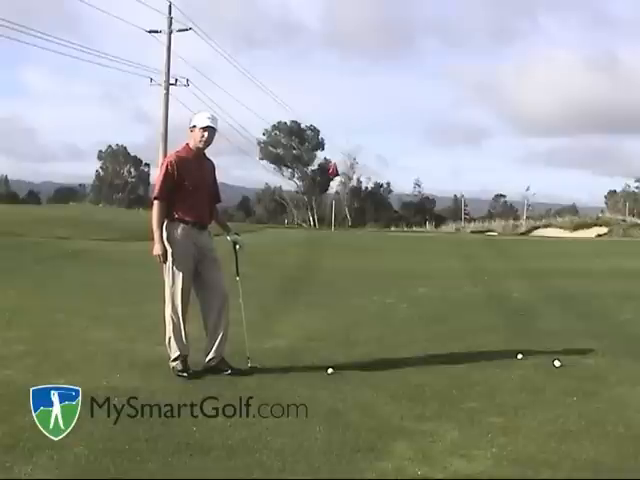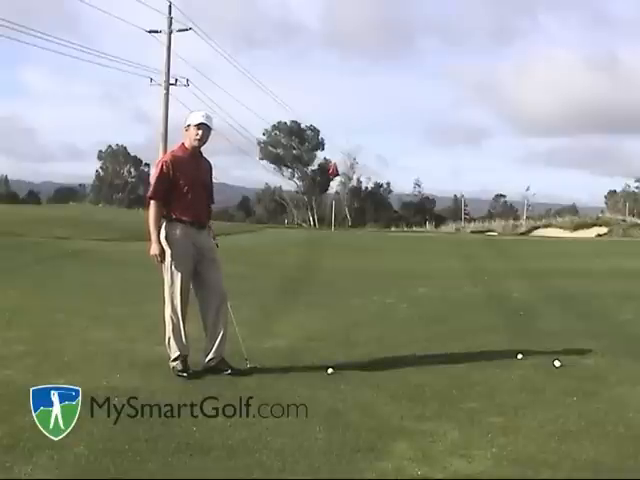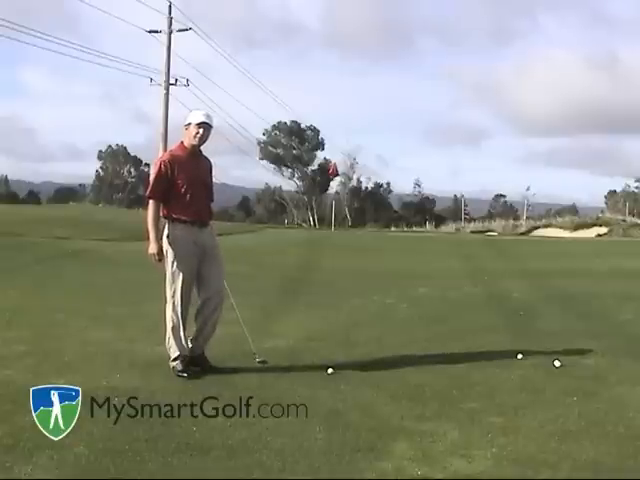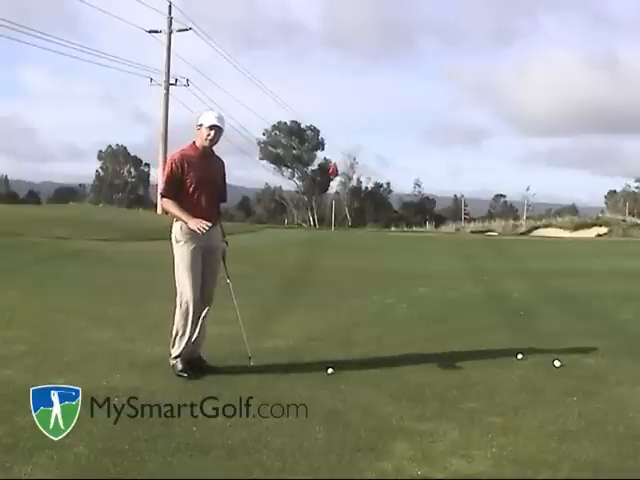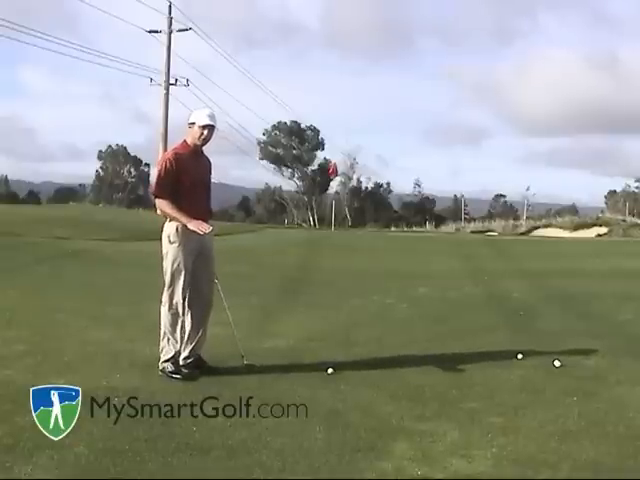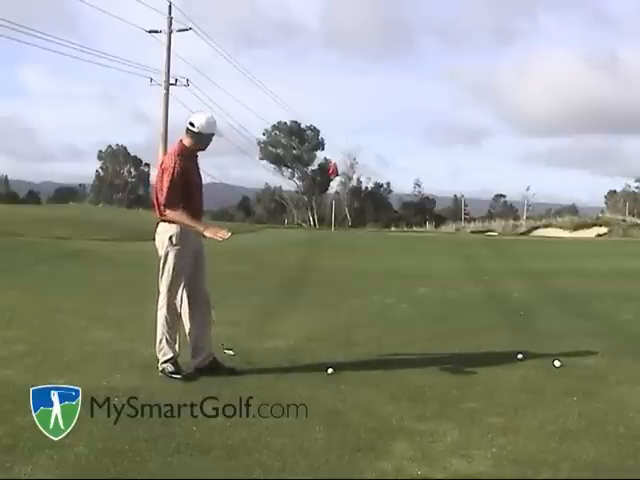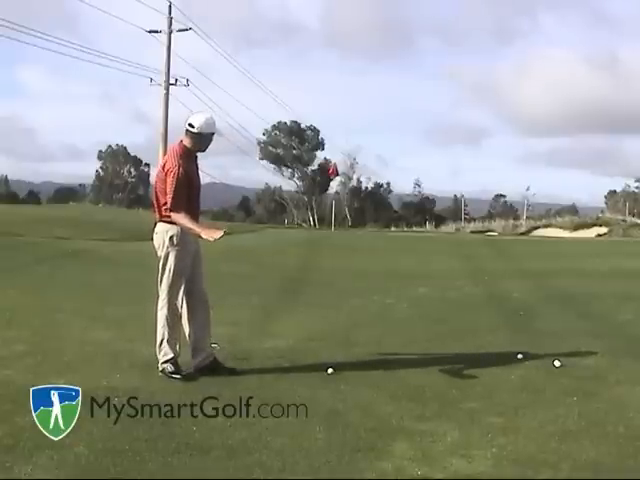
dt=0.7s
person 1, frame 1
left shoulder: (209, 166)
right shoulder: (174, 161)
right elbow: (159, 202)
left wrist: (228, 231)
right wrist: (158, 240)
left hip: (204, 235)
right hip: (180, 234)
left knee: (217, 296)
right knee: (177, 300)
left ankle: (214, 357)
right ankle: (178, 357)
person 1, frame 2
left shoulder: (206, 165)
right shoulder: (170, 161)
right elbow: (155, 202)
left wrist: (211, 234)
right wrist: (155, 240)
left hip: (203, 235)
right hip: (178, 234)
left knee: (216, 296)
right knee: (177, 299)
left ankle: (214, 357)
right ankle: (178, 357)
person 1, frame 3
left shoulder: (206, 163)
right shoulder: (168, 160)
right elbow: (154, 201)
left wrist: (211, 231)
right wrist: (153, 239)
left hip: (206, 233)
right hip: (180, 233)
left knee: (214, 294)
right knee: (178, 299)
left ankle: (196, 351)
right ankle: (178, 357)
person 1, frame 4
left shoulder: (218, 164)
right shoulder: (179, 159)
right elbow: (166, 199)
left wrist: (222, 236)
right wrist: (190, 220)
left hip: (212, 234)
right hip: (187, 232)
left knee: (205, 298)
right knee: (189, 295)
left ankle: (193, 353)
right ankle: (178, 355)
person 1, frame 5
left shoulder: (205, 161)
right shoulder: (172, 158)
right elbow: (161, 200)
right wrist: (189, 221)
left hip: (203, 233)
right hip: (179, 232)
left knee: (203, 298)
right knee: (175, 298)
left ankle: (190, 354)
right ankle: (168, 359)
person 1, frame 6
left shoulder: (189, 158)
right shoulder: (175, 162)
right elbow: (171, 210)
right wrist: (204, 228)
left hip: (190, 235)
right hip: (175, 235)
left knee: (199, 298)
right knee: (171, 298)
left ankle: (203, 359)
right ankle: (167, 359)
person 1, frame 7
left shoulder: (186, 156)
right shoulder: (178, 164)
right elbow: (175, 211)
right wrist: (202, 230)
left hip: (186, 235)
right hip: (174, 235)
left knee: (197, 298)
right knee: (171, 298)
left ankle: (204, 358)
right ankle: (167, 360)
